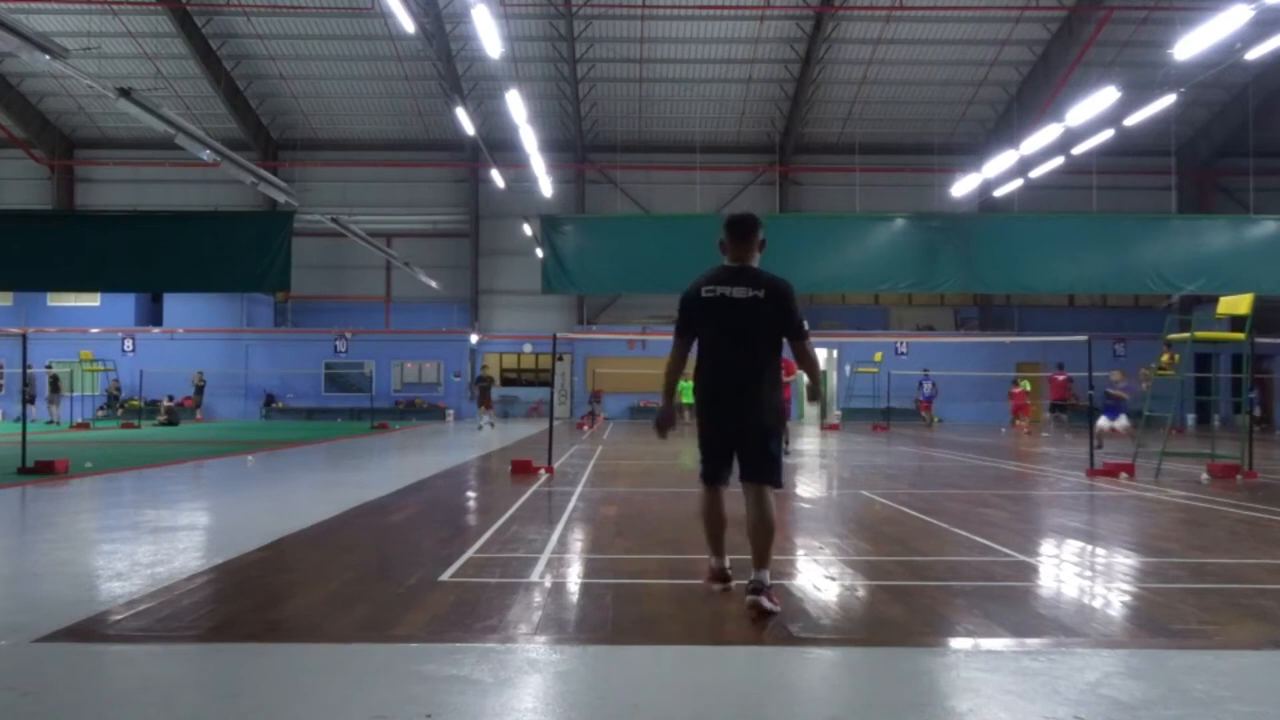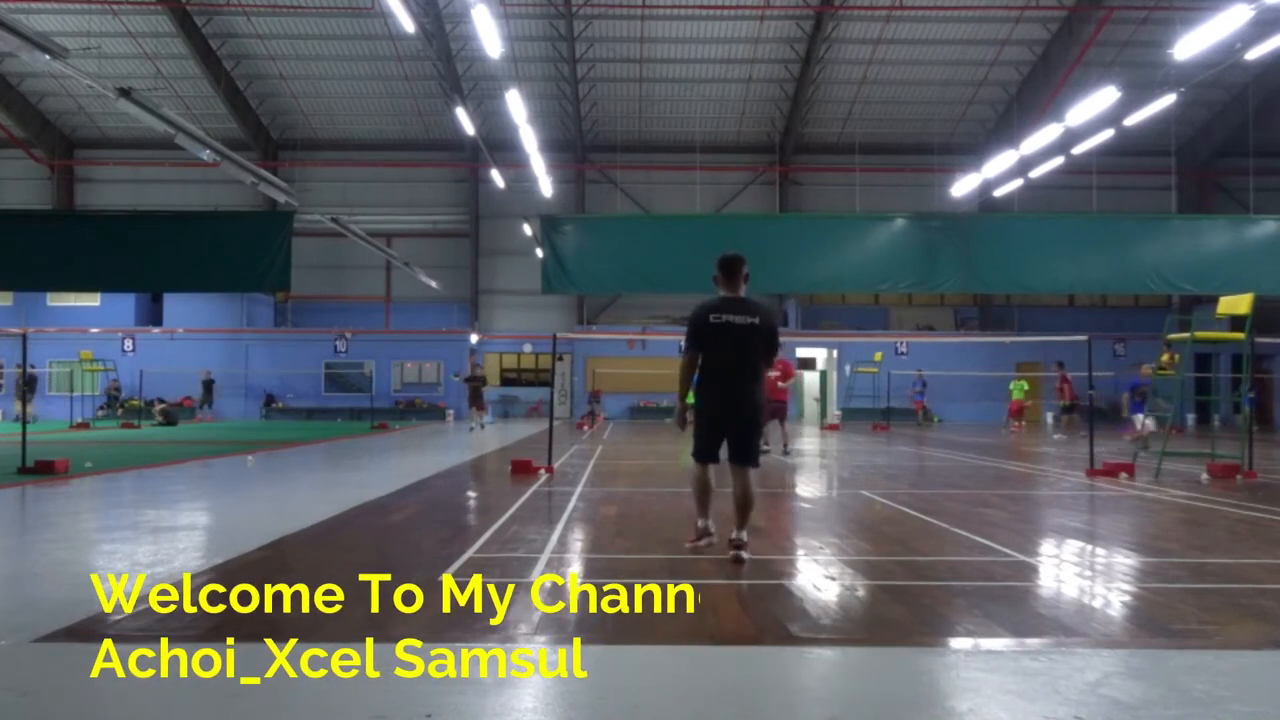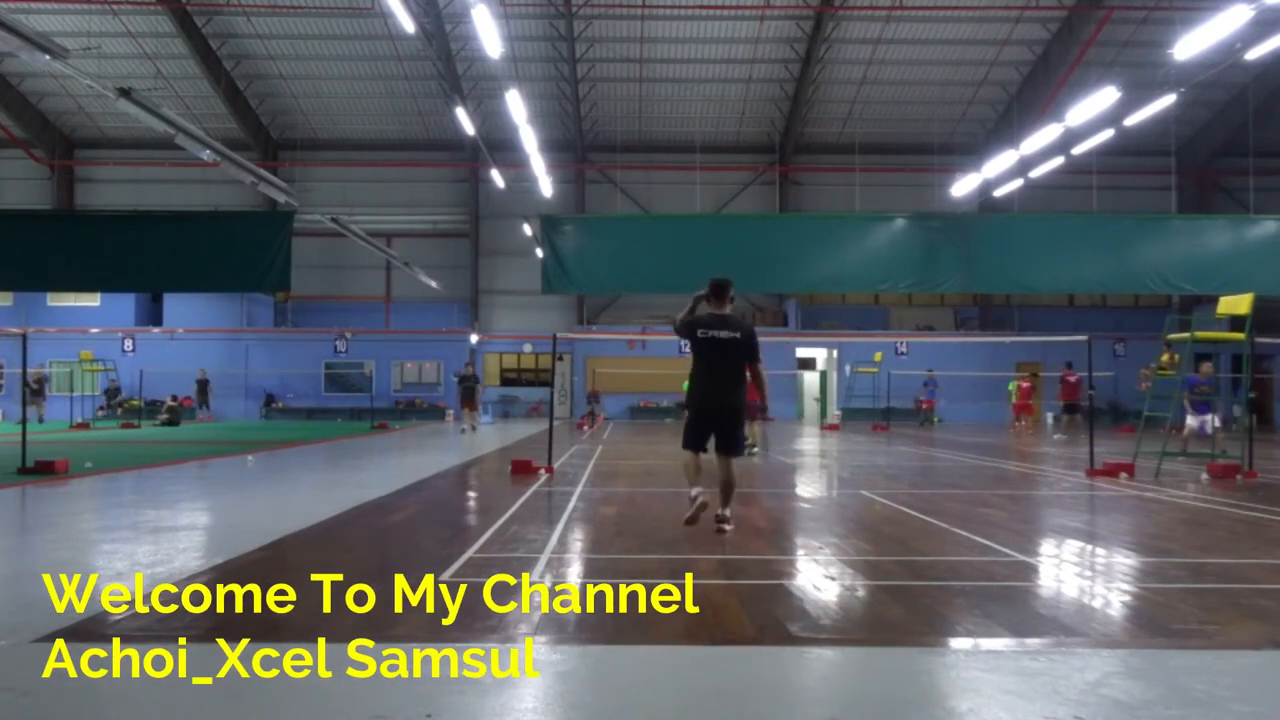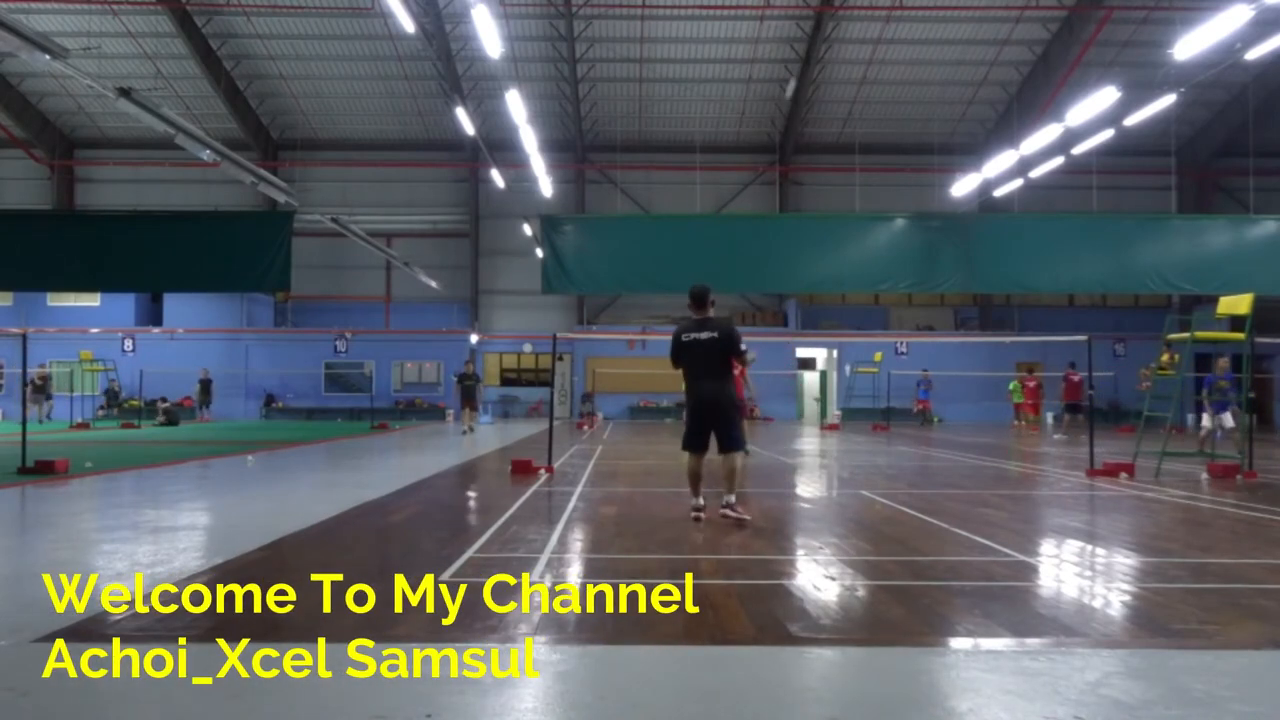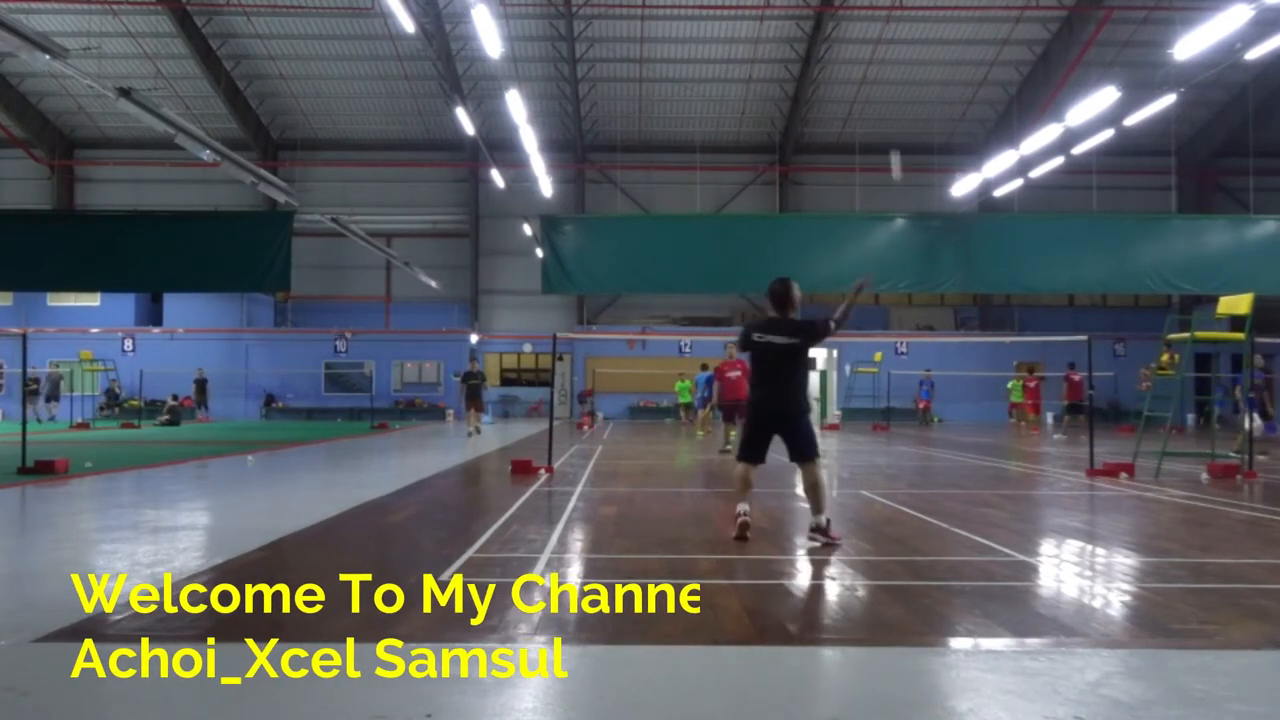
dt=1s
person 1, frame 1
left shoulder: (698, 290)
right shoulder: (776, 289)
left elbow: (679, 351)
right elbow: (801, 347)
left wrist: (666, 401)
right wrist: (815, 382)
left hip: (712, 406)
right hip: (761, 407)
left knee: (712, 486)
right knee: (760, 489)
left ankle: (718, 566)
right ankle: (759, 584)
person 1, frame 2
left shoulder: (702, 313)
right shoulder: (763, 315)
left elbow: (689, 361)
right elbow: (770, 361)
left wrist: (681, 402)
left hip: (711, 403)
right hip: (749, 404)
left knee: (702, 463)
right knee: (742, 470)
left ankle: (704, 526)
right ankle: (739, 538)
person 1, frame 3
left shoulder: (696, 324)
right shoulder: (745, 330)
left elbow: (678, 325)
right elbow: (756, 370)
left wrist: (695, 302)
right wrist: (763, 400)
left hip: (700, 402)
right hip: (732, 404)
left knee: (691, 450)
right knee: (727, 458)
left ankle: (696, 493)
right ankle: (723, 514)
person 1, frame 4
left shoulder: (681, 332)
right shoulder: (725, 328)
left elbow: (675, 364)
right elbow: (743, 359)
right wrist: (748, 357)
left hip: (696, 400)
right hip: (723, 399)
left knee: (696, 453)
right knee: (733, 451)
left ankle: (697, 504)
right ankle: (730, 501)
person 1, frame 5
left shoulder: (753, 329)
right shoulder: (805, 329)
left elbow: (741, 346)
right elbow: (835, 322)
right wrist: (854, 294)
left hip: (758, 409)
right hip: (792, 410)
left knee: (745, 462)
right knee: (809, 464)
left ankle: (742, 513)
right ankle: (819, 524)
